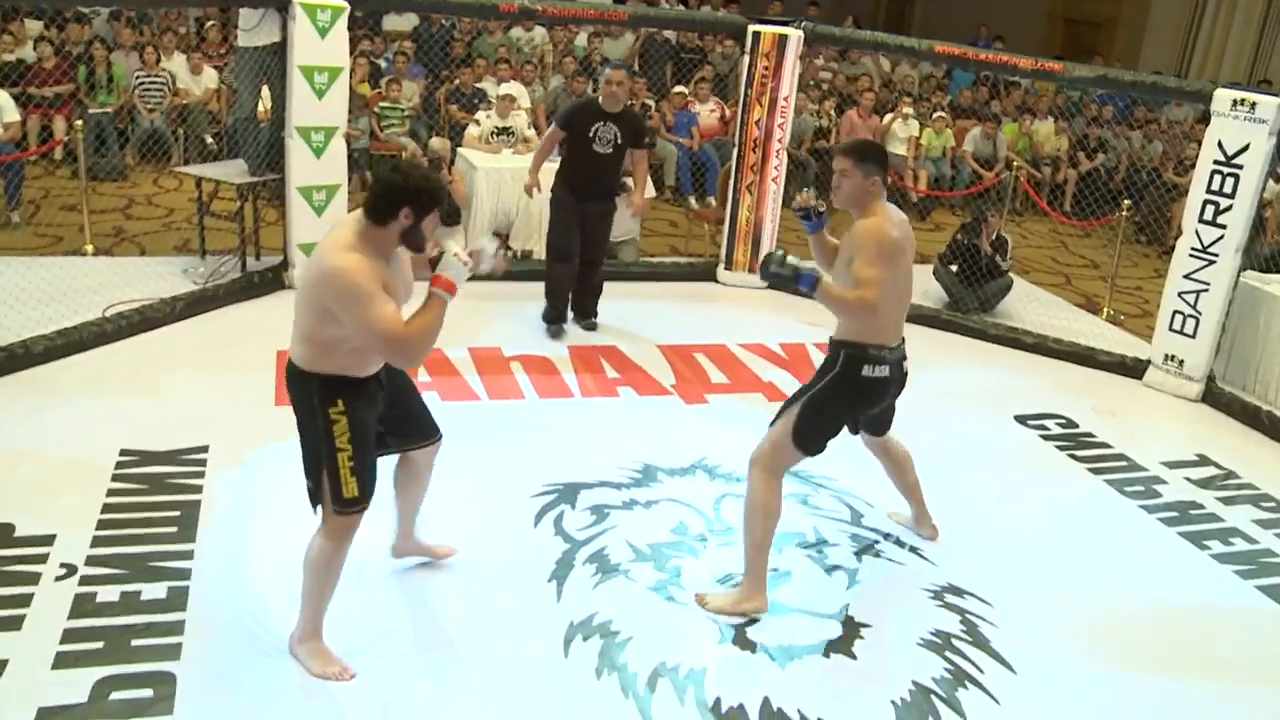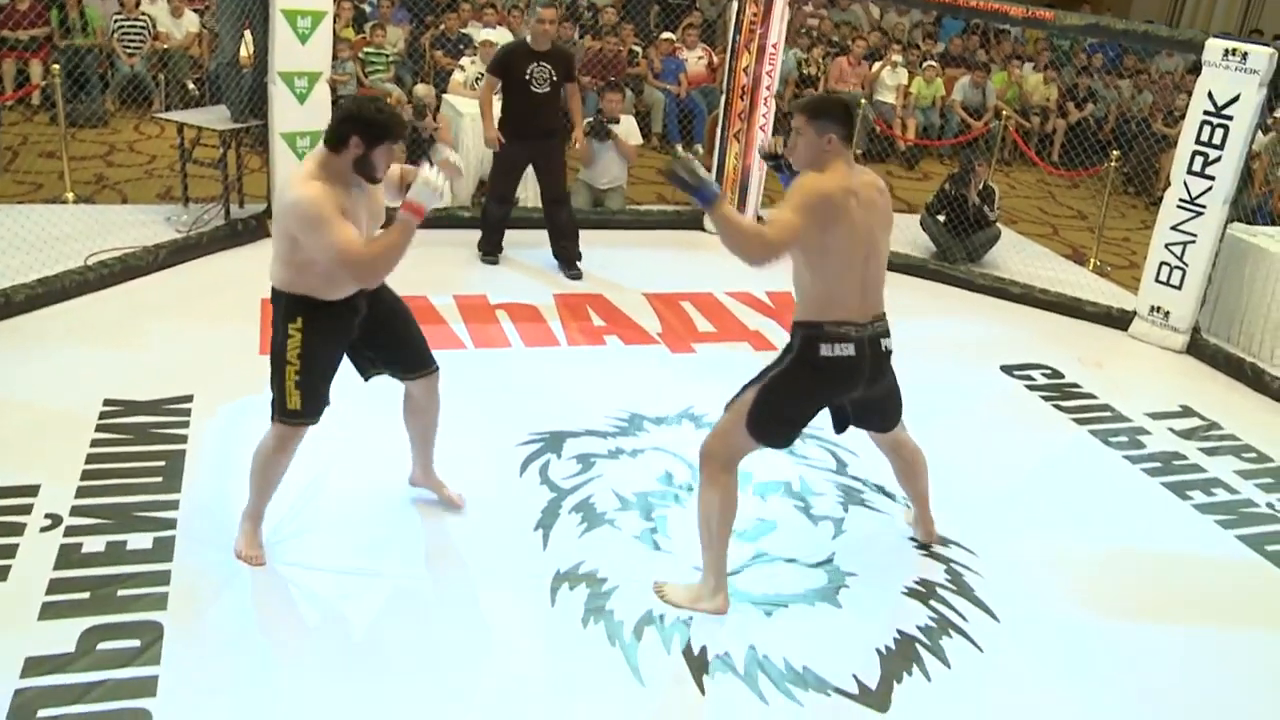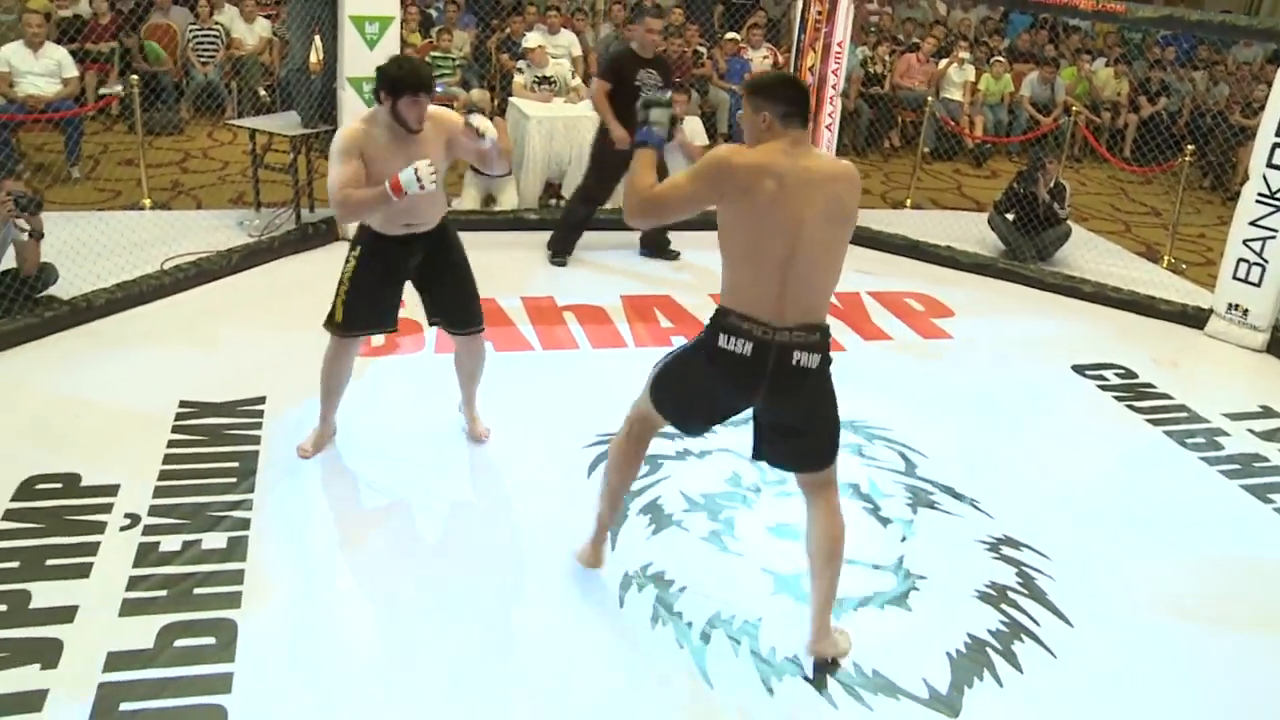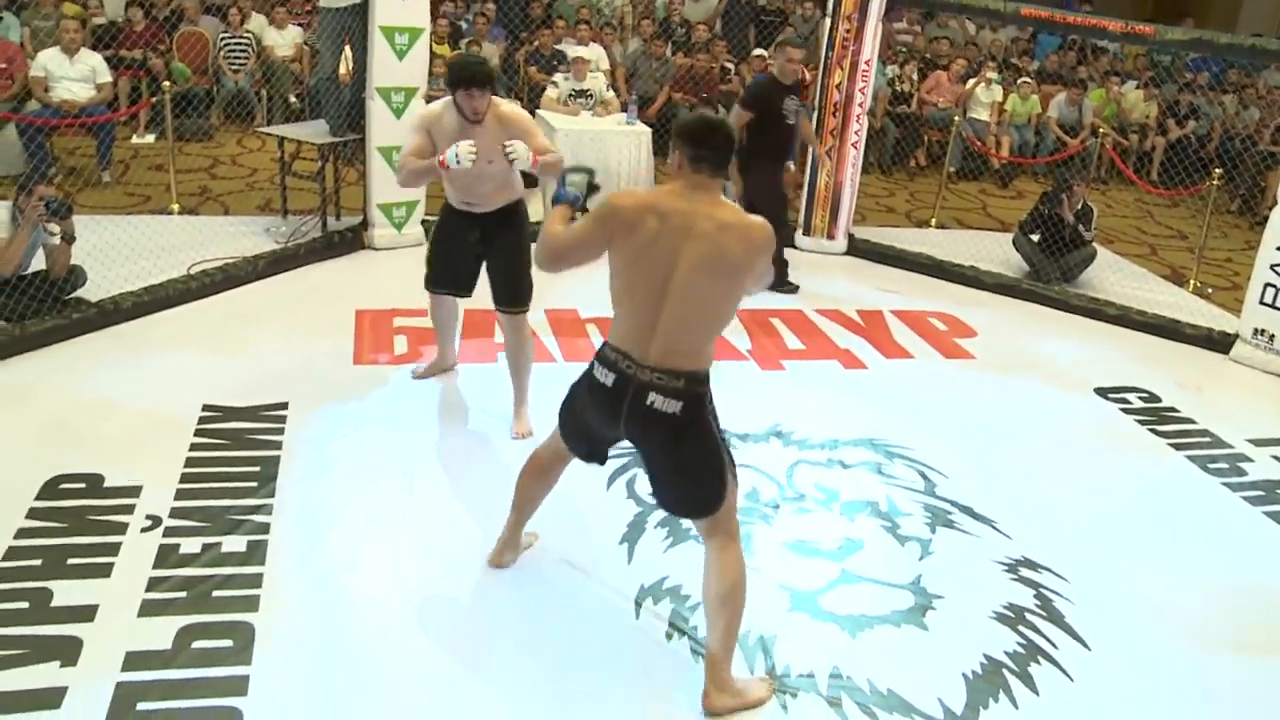
dt=0.7s
person 1, frame 1
left shoulder: (873, 228)
right shoulder: (886, 218)
left elbow: (865, 308)
right elbow: (839, 262)
left wrist: (806, 280)
right wrist: (814, 227)
left hip: (855, 366)
right hip: (886, 363)
left knee: (766, 461)
right knee: (877, 439)
left ankle: (751, 591)
right ankle: (922, 518)
person 1, frame 2
left shoulder: (820, 190)
right shoulder: (872, 184)
left elbow: (759, 250)
left wrist: (705, 194)
right wrist: (789, 175)
left hip: (819, 351)
right hip: (874, 346)
left knee: (716, 452)
right knee: (892, 435)
left ankle: (710, 585)
right ankle: (926, 526)
person 1, frame 3
left shoulder: (734, 165)
right shoulder: (846, 178)
left elbow: (639, 211)
left wrist: (649, 140)
left hip: (731, 347)
right hip: (806, 360)
left knee: (639, 414)
right knee: (822, 491)
left ankle: (596, 540)
right ankle: (822, 632)
person 1, frame 4
left shoulder: (626, 208)
right shoulder: (755, 232)
left elbow: (548, 256)
left wrist: (564, 198)
left hip: (608, 381)
right hip: (678, 402)
left knee: (555, 448)
right knee: (723, 535)
left ankle: (507, 544)
person 2, frame 1
left shoulder: (384, 236)
right shoulder: (346, 268)
left elbow: (410, 269)
right elbow: (408, 352)
left wrist: (451, 267)
right wrist: (444, 287)
left hip: (371, 370)
right hip: (328, 388)
left knee: (423, 444)
right knee: (343, 518)
left ankle: (406, 538)
right ankle: (307, 635)
person 2, frame 2
left shoulder: (367, 165)
right shoulder: (308, 198)
left elbow: (398, 182)
right elbow: (367, 271)
left wrist: (422, 180)
right wrist: (416, 207)
left hip: (364, 291)
right hip: (308, 309)
left knee: (424, 377)
right knee: (291, 427)
left ankle: (424, 471)
right ankle: (250, 522)
person 2, frame 3
left shoulder: (443, 121)
right shoulder: (354, 136)
left elbow: (498, 167)
right elbow: (343, 208)
left wrist: (489, 143)
right wrist: (397, 186)
left hip: (436, 238)
right hip: (379, 244)
left knee: (470, 334)
right knee: (344, 338)
left ankle: (469, 407)
right ankle: (326, 425)
person 2, frame 4
left shoulder: (512, 116)
right shoulder: (430, 117)
left elbow: (553, 163)
right elbow: (404, 176)
left wrist: (532, 160)
right wrist: (444, 162)
left hip: (505, 219)
right hip: (456, 216)
left knee: (512, 317)
right knee: (440, 291)
left ankle: (520, 406)
right ankle: (446, 356)
person 3, frame 1
left shoulder: (634, 122)
right shoulder: (579, 110)
left elbow: (640, 160)
right elbow: (551, 139)
left wrist: (639, 192)
right wrist: (533, 173)
left hip: (603, 200)
right hip: (567, 193)
left knee: (593, 258)
right knee: (563, 253)
left ankle: (585, 312)
right ankle: (555, 315)
person 3, frame 2
left shoulder: (564, 57)
right shoulder: (510, 53)
left elbow: (572, 93)
right elbow: (488, 87)
left wrist: (578, 127)
right wrist: (489, 125)
left hip: (551, 138)
right hip: (512, 137)
left knee: (557, 197)
right knee: (500, 193)
left ankle: (568, 258)
right ankle: (489, 246)
person 3, frame 3
left shoulder: (662, 64)
right shoulder: (618, 59)
right elbow: (597, 93)
right wrist: (614, 127)
right hip: (616, 140)
right knee: (591, 193)
left ankle: (655, 244)
right ankle: (560, 246)
person 3, frame 4
left shoulder: (795, 86)
right shoulder: (761, 87)
left elbow: (799, 118)
right elbow: (736, 122)
left wrist: (815, 145)
right wrist: (735, 162)
left hip: (776, 163)
right hip: (757, 165)
left knee: (755, 215)
right knee: (775, 219)
right ankle: (775, 276)
